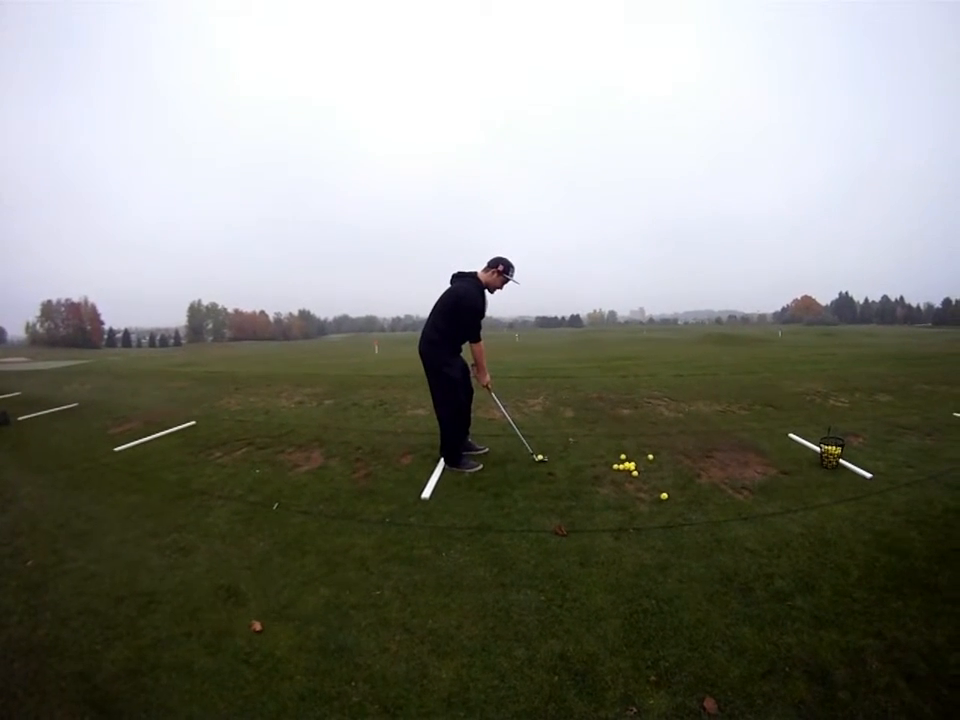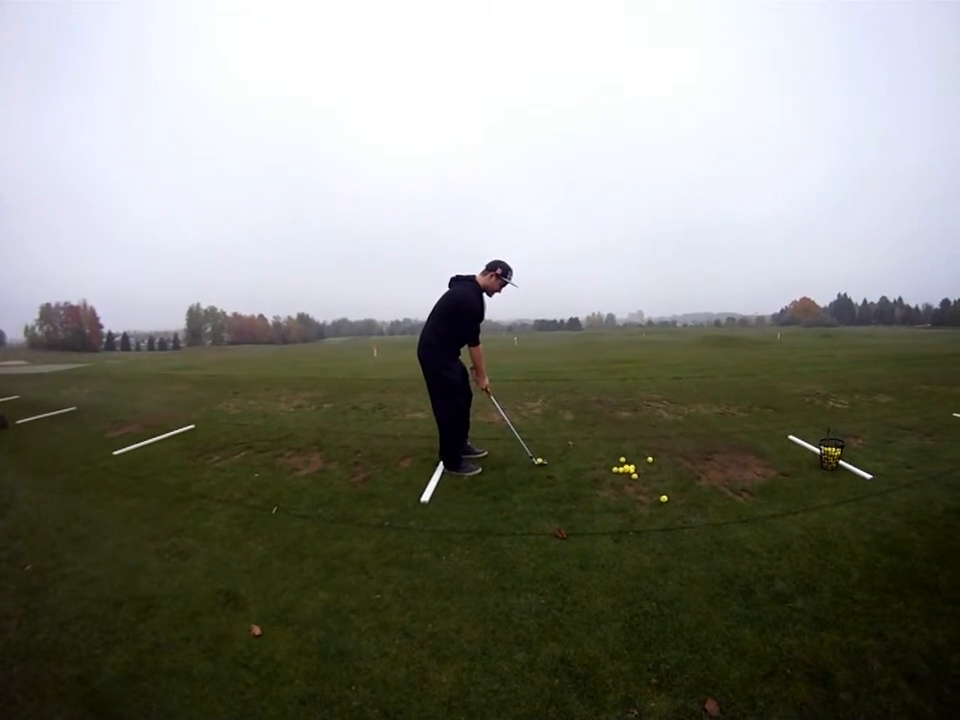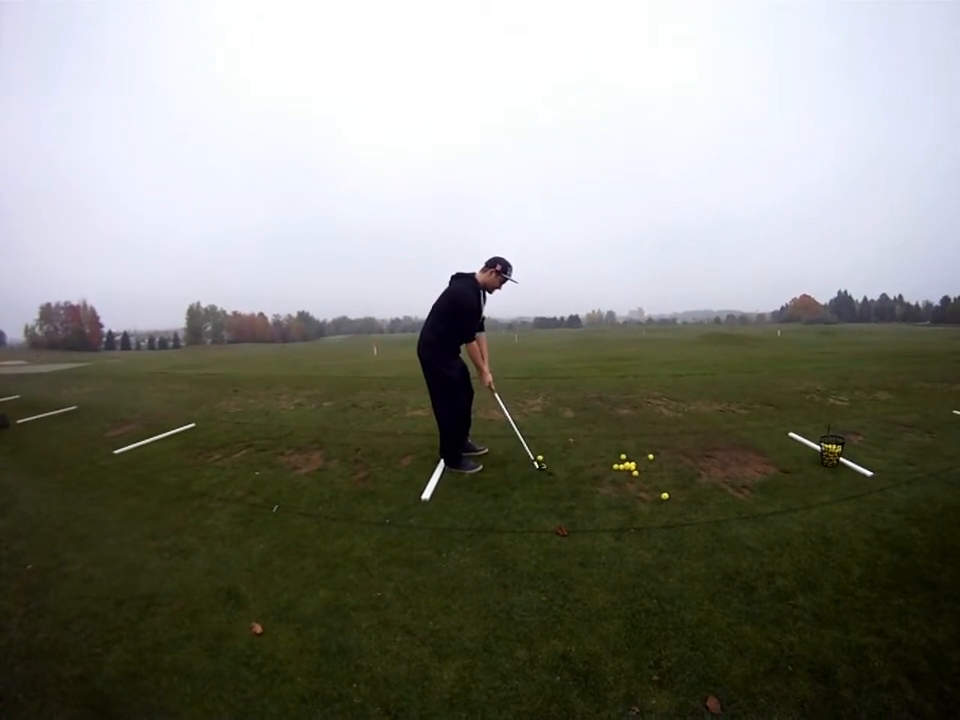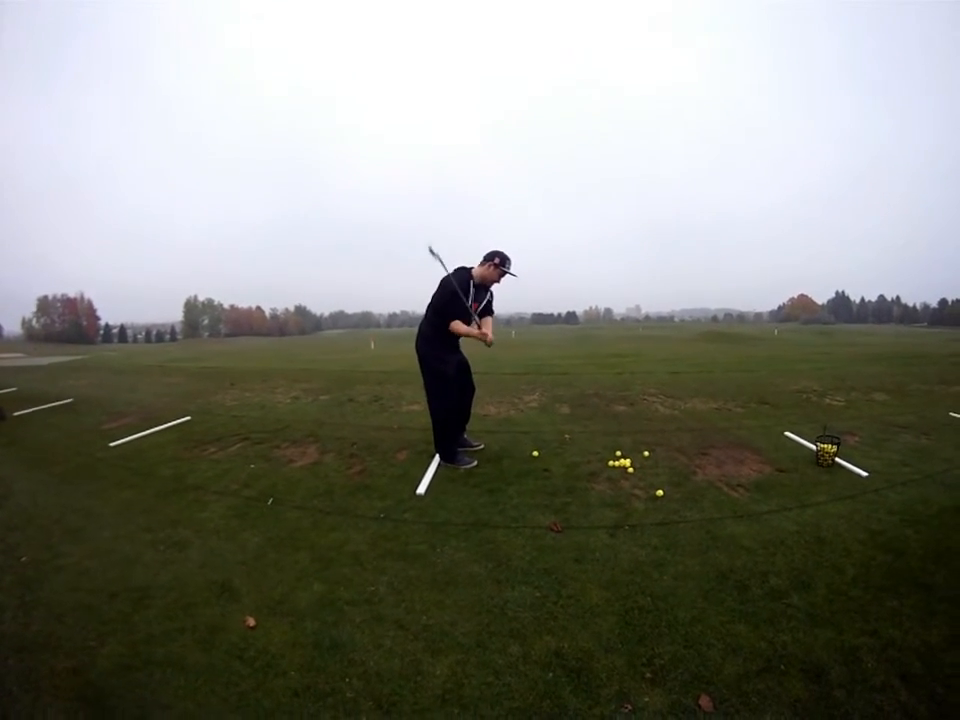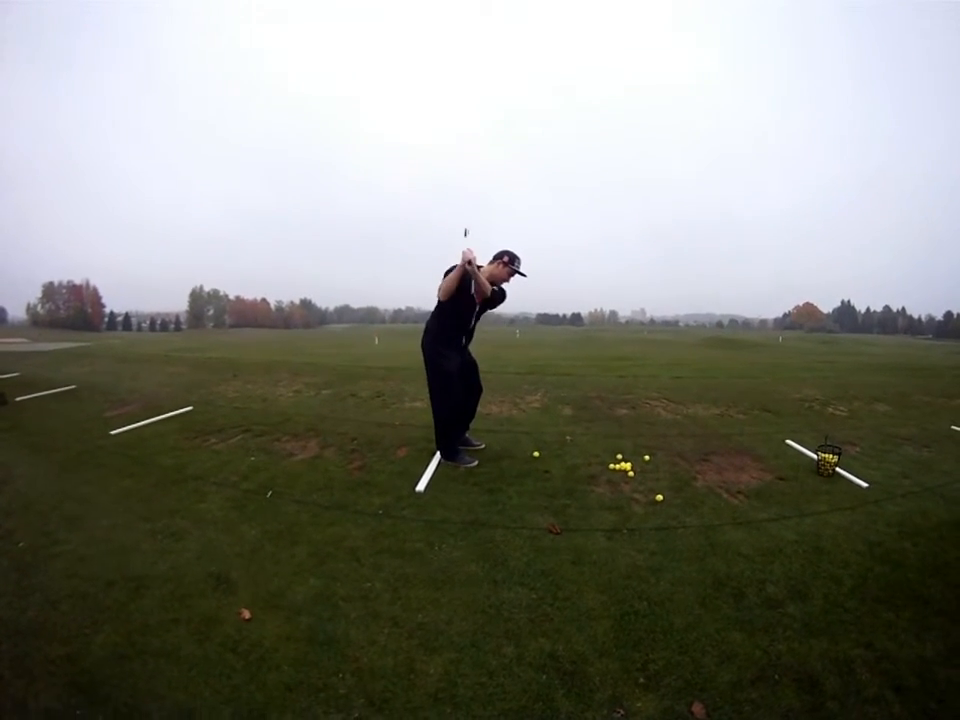
dt=0.3s
person 1, frame 1
left shoulder: (471, 288)
right shoulder: (470, 293)
left elbow: (471, 333)
right elbow: (474, 337)
left wrist: (478, 365)
right wrist: (483, 372)
left hip: (446, 348)
right hip: (436, 350)
left knee: (464, 394)
right knee: (451, 401)
left ankle: (461, 441)
right ankle: (452, 457)
person 1, frame 2
left shoulder: (469, 291)
right shoulder: (468, 297)
left elbow: (470, 337)
right elbow: (473, 340)
left wrist: (477, 367)
right wrist: (482, 375)
left hip: (445, 352)
right hip: (435, 353)
left knee: (463, 397)
right knee: (450, 404)
left ankle: (461, 444)
right ankle: (451, 460)
person 1, frame 3
left shoulder: (478, 293)
right shoulder: (464, 293)
left elbow: (479, 330)
right elbow: (469, 338)
left wrist: (486, 365)
right wrist: (483, 372)
left hip: (448, 350)
right hip: (434, 351)
left knee: (465, 395)
right knee: (450, 402)
left ankle: (461, 442)
right ankle: (452, 458)
person 1, frame 4
left shoulder: (485, 291)
right shoulder: (454, 283)
left elbow: (487, 316)
right elbow: (452, 323)
left wrist: (487, 332)
right wrist: (475, 333)
left hip: (450, 346)
right hip: (432, 346)
left knee: (465, 390)
right knee: (445, 397)
left ankle: (457, 436)
right ankle: (447, 453)
person 1, frame 5
left shoulder: (498, 293)
right shoulder: (458, 272)
left elbow: (485, 293)
right elbow: (442, 296)
left wrist: (474, 271)
right wrist: (462, 267)
left hip: (460, 346)
right hip: (438, 343)
left knee: (473, 389)
right knee: (447, 395)
left ankle: (459, 435)
right ankle: (448, 450)
